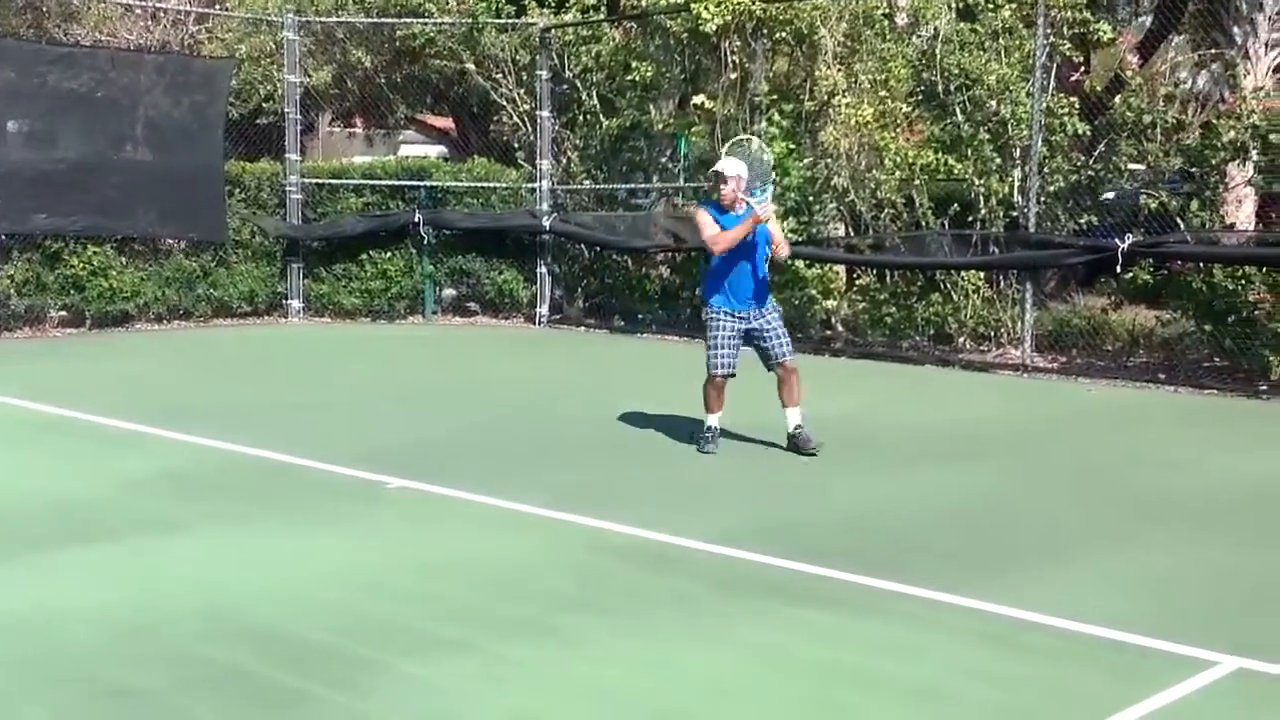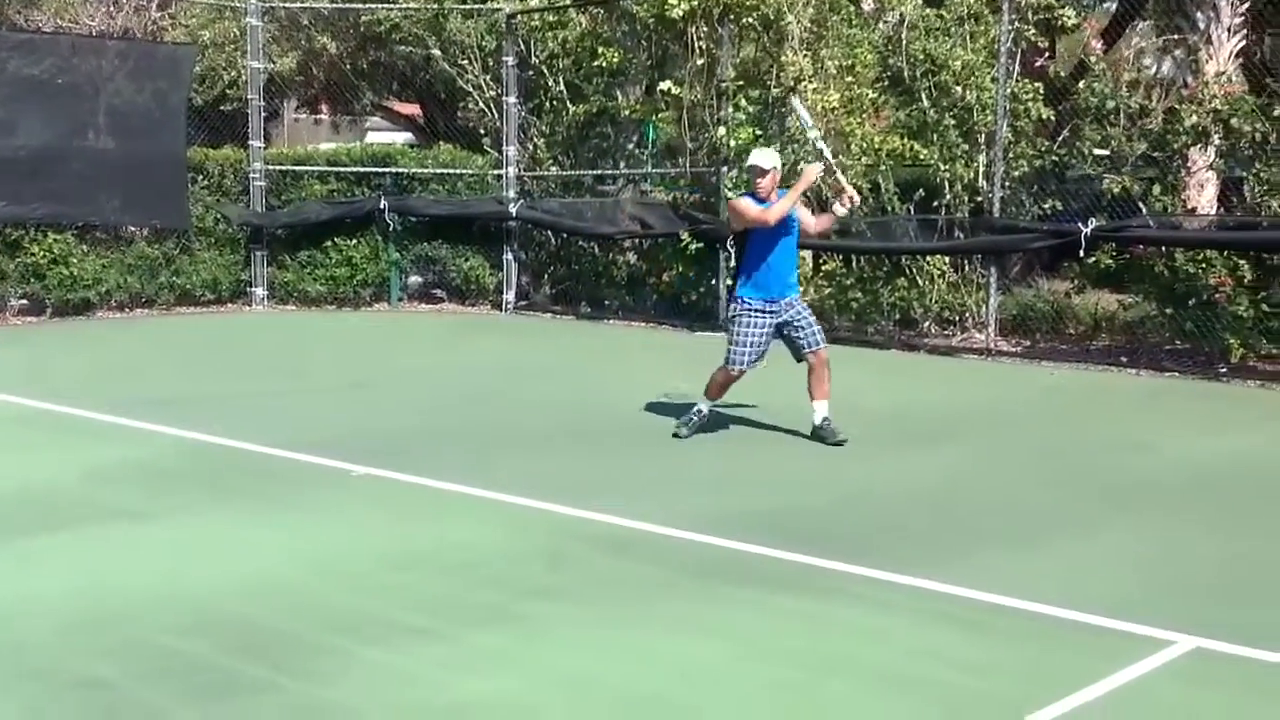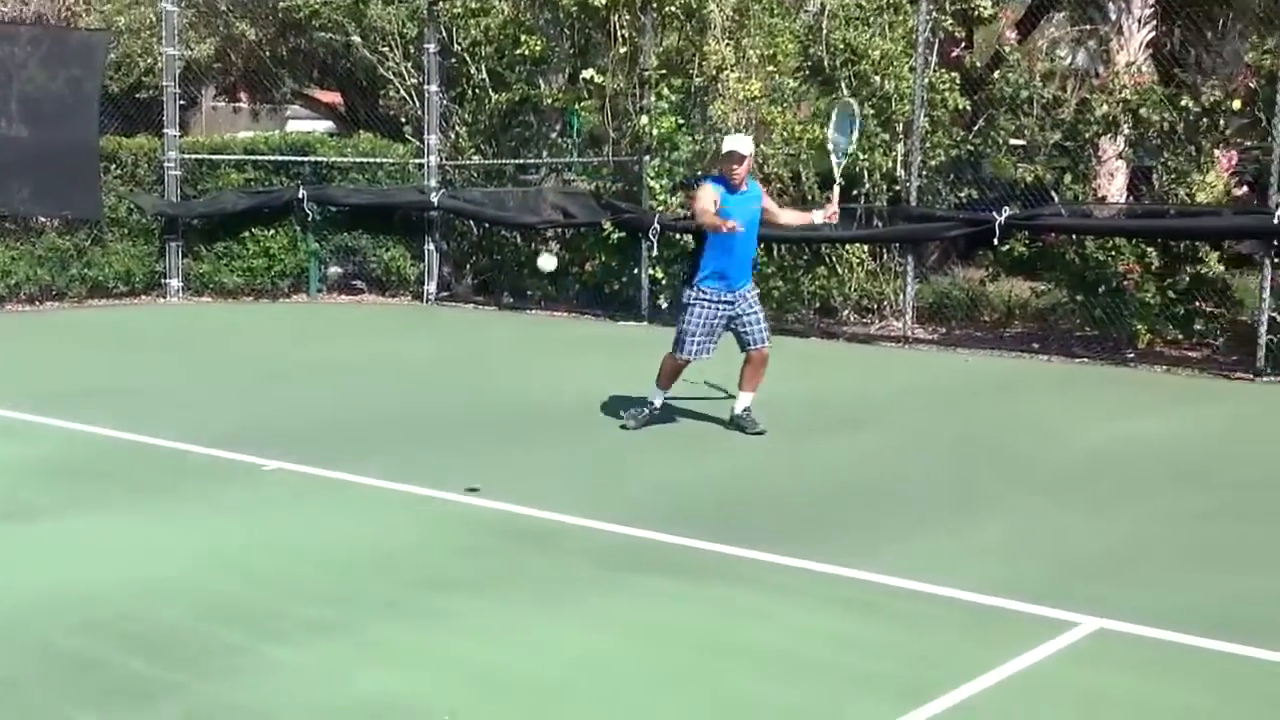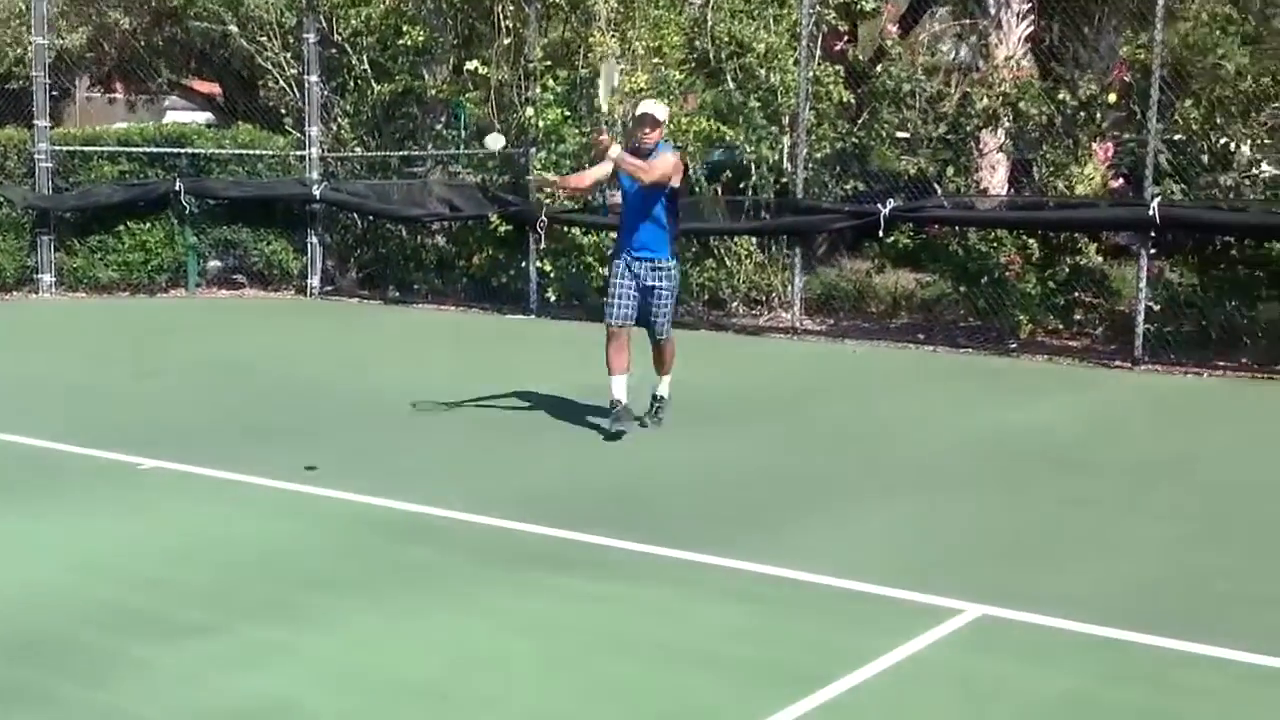
dt=0.3s
person 1, frame 1
left shoulder: (763, 212)
right shoulder: (705, 213)
left elbow: (779, 248)
right elbow: (716, 246)
left wrist: (782, 250)
right wrist: (749, 223)
left hip: (761, 305)
right hip: (721, 309)
left knee: (786, 366)
right knee: (718, 374)
left ankle: (796, 430)
right ankle: (711, 428)
person 1, frame 2
left shoulder: (789, 199)
right shoulder: (741, 204)
left elbow: (814, 228)
right elbow: (769, 218)
left wrist: (839, 208)
right wrist: (802, 184)
left hip: (789, 299)
right hip: (751, 303)
left knee: (818, 356)
right knee: (734, 369)
left ankle: (821, 421)
right ankle: (701, 411)
person 1, frame 3
left shoulder: (757, 192)
right shoulder: (709, 189)
left elbow: (776, 215)
right elbow: (703, 217)
left wrist: (819, 216)
right wrist: (724, 225)
left hip: (742, 290)
right hip: (704, 290)
left knee: (758, 351)
right knee: (683, 355)
left ankle: (740, 410)
right ankle: (653, 404)
person 1, frame 4
left shoulder: (670, 158)
right shoulder: (623, 158)
left elbow: (644, 174)
right elbow: (585, 180)
left wrist: (615, 152)
right wrist: (556, 181)
left hip: (661, 263)
right hip: (627, 259)
left knee: (661, 338)
right knee: (618, 329)
left ankle: (660, 396)
right ankle: (619, 405)
